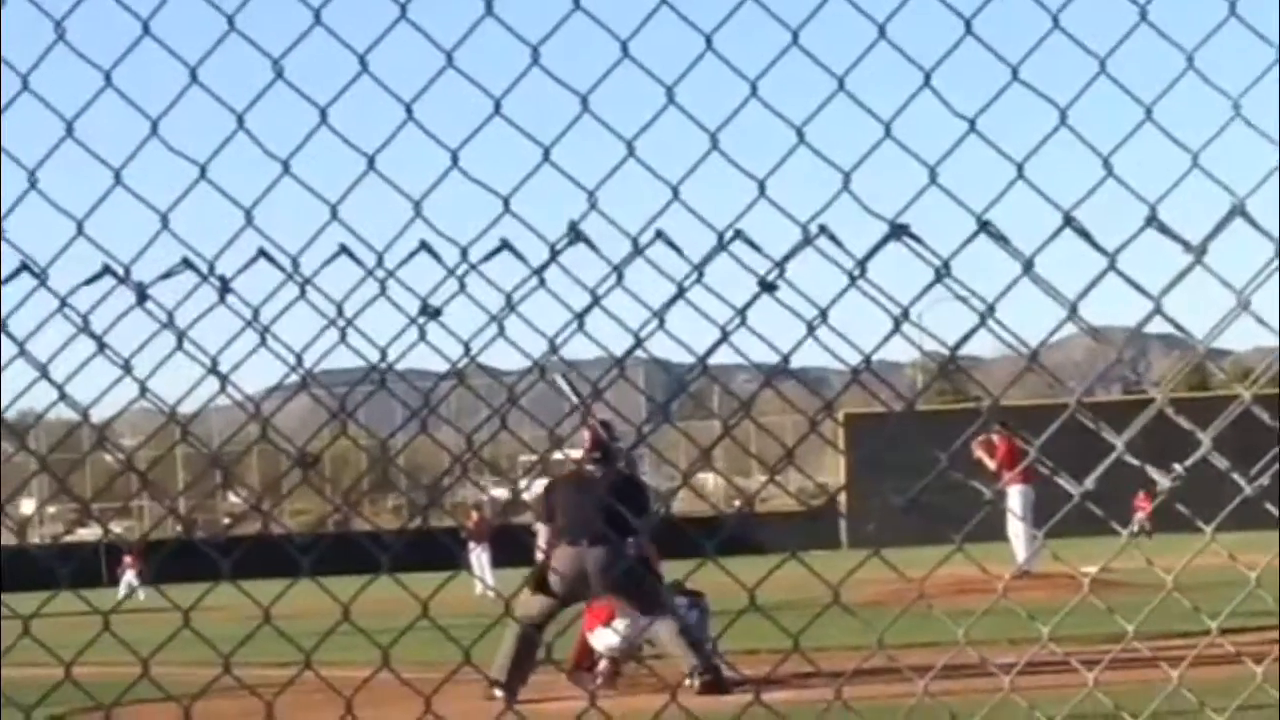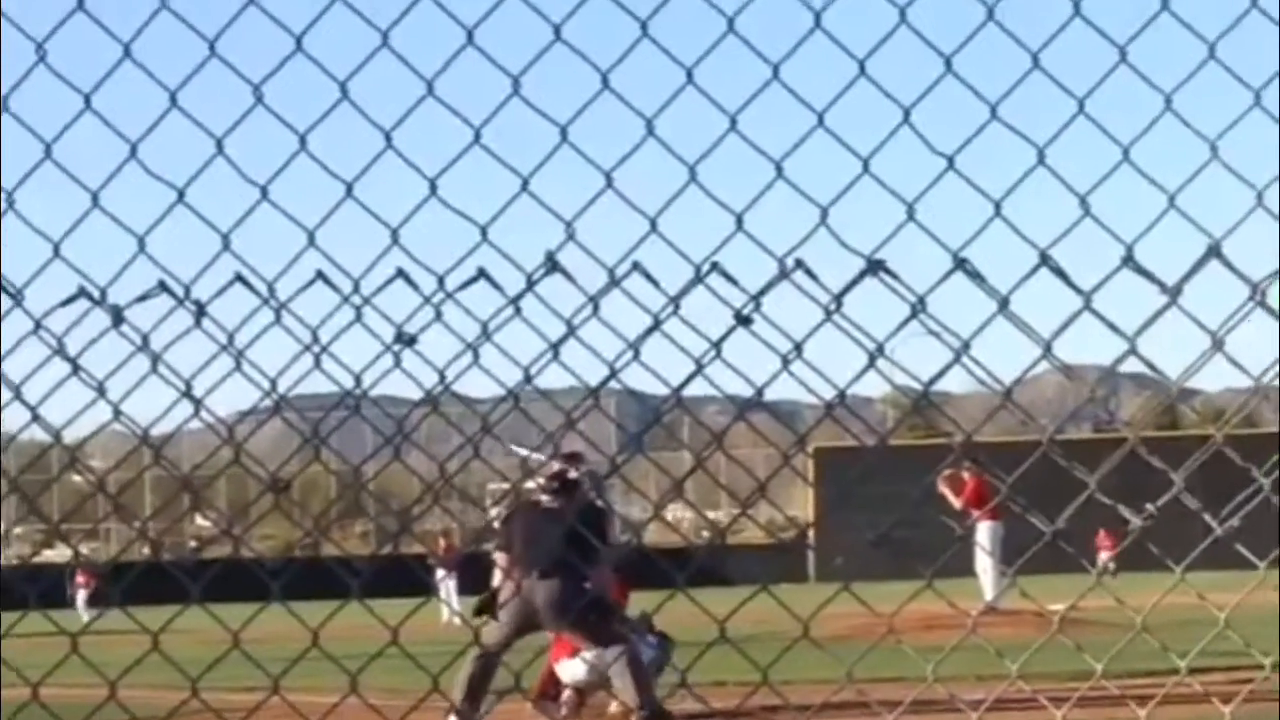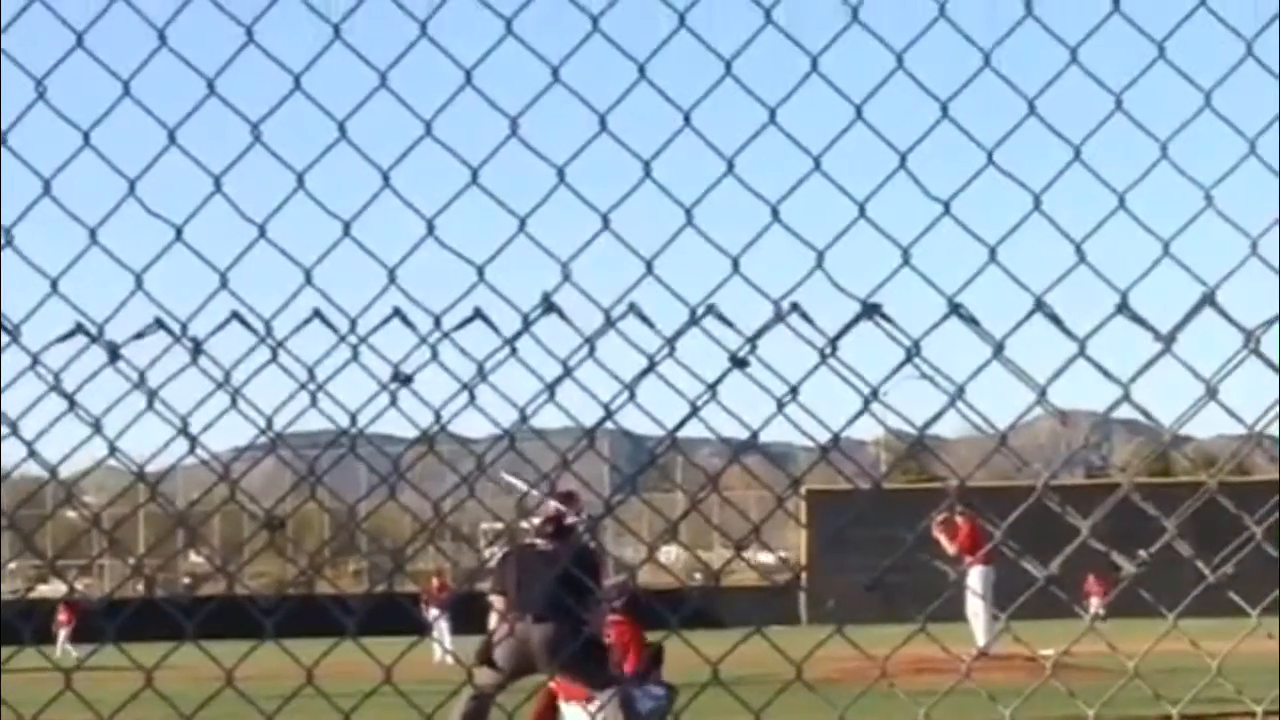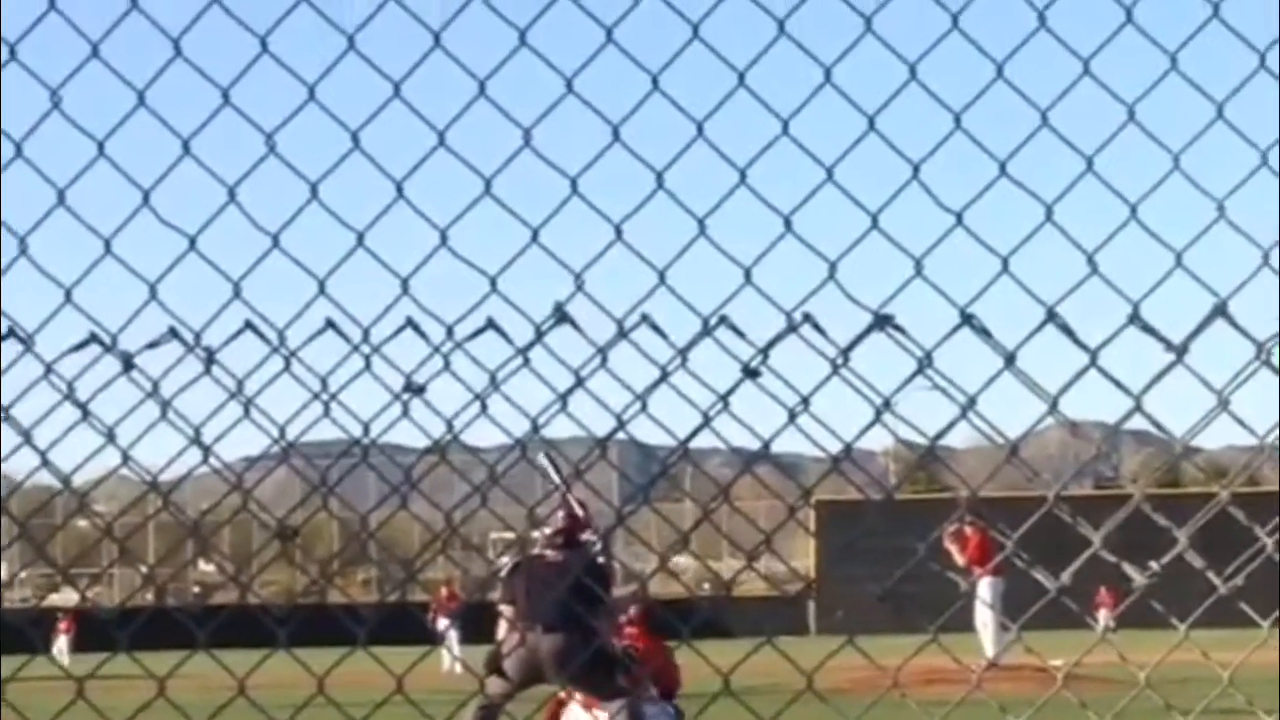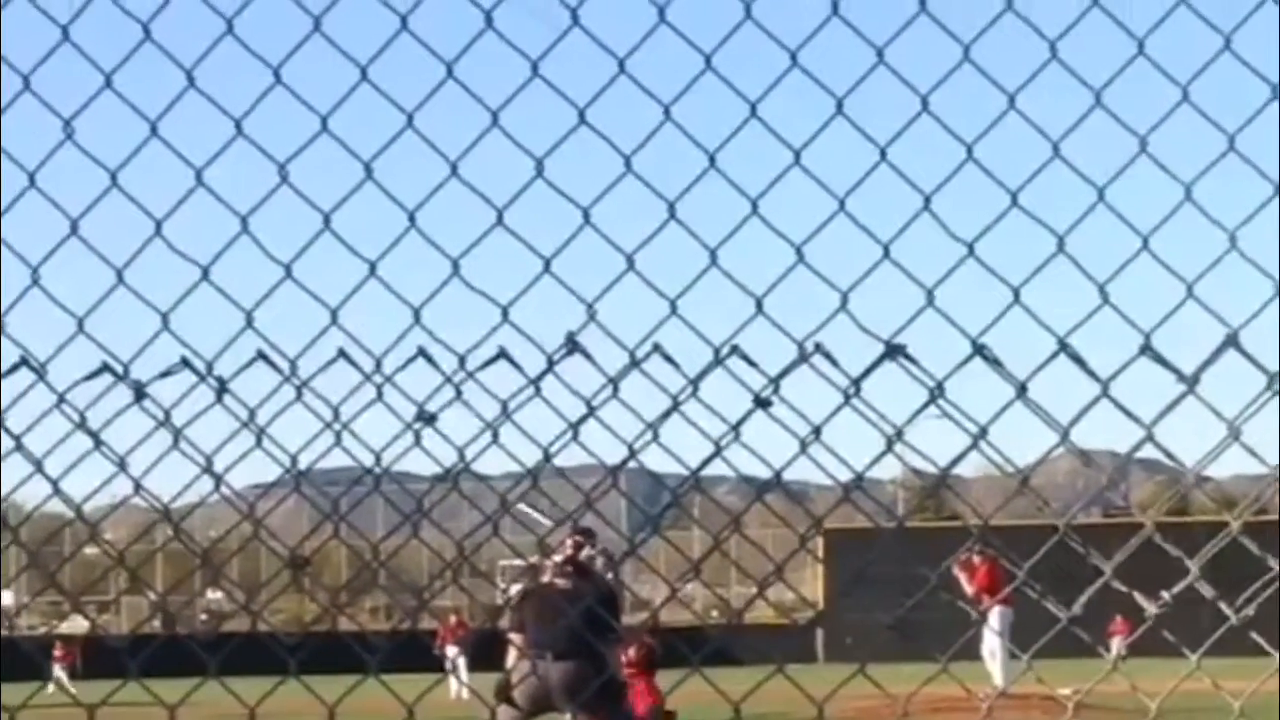
dt=0.3s
person 1, frame 1
left shoulder: (558, 484)
right shoulder: (627, 483)
right elbow: (640, 535)
left wrist: (543, 570)
right wrist: (651, 572)
left hip: (565, 559)
right hip: (610, 558)
left knee: (527, 620)
right knee: (659, 613)
left ankle: (503, 685)
right ankle: (704, 675)
person 1, frame 2
left shoulder: (519, 511)
right shoulder: (588, 512)
left elbow: (502, 562)
right elbow: (598, 566)
left wrist: (497, 598)
right wrist: (607, 603)
left hip: (519, 590)
right hip: (563, 590)
left knee: (486, 649)
right knee: (617, 642)
person 1, frame 3
left shoulder: (512, 556)
right shoulder: (582, 554)
left elbow: (497, 606)
right elbow: (591, 607)
left wrist: (491, 642)
right wrist: (595, 645)
left hip: (513, 635)
right hip: (560, 634)
left knee: (479, 691)
right knee: (610, 686)
person 1, frame 4
left shoulder: (520, 566)
right shoulder: (591, 565)
left elbow: (506, 618)
right elbow: (601, 618)
left wrist: (500, 654)
left hip: (522, 646)
right hip: (568, 645)
person 1, frame 5
left shoulder: (529, 595)
right shoulder: (601, 593)
left elbow: (515, 648)
right elbow: (609, 649)
left wrist: (509, 682)
left hip: (530, 675)
right hip: (578, 672)
